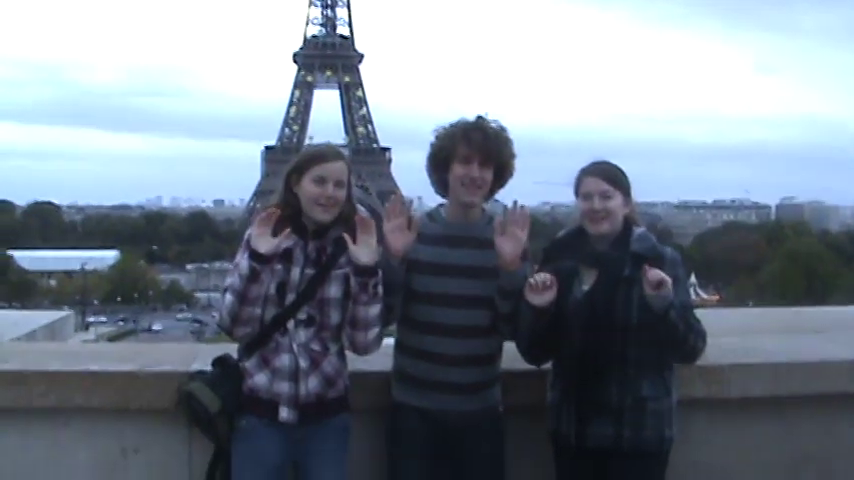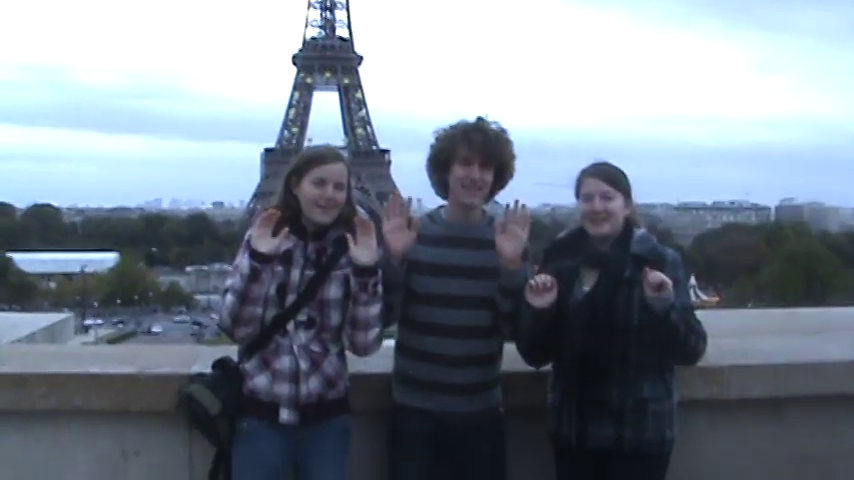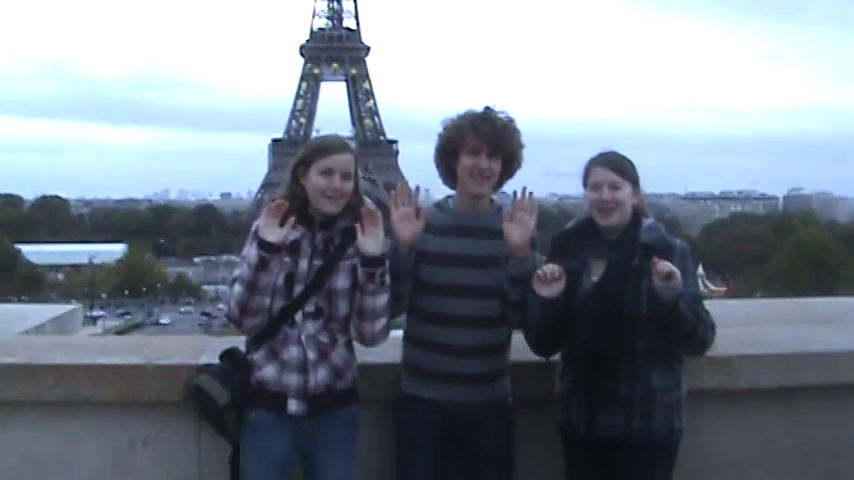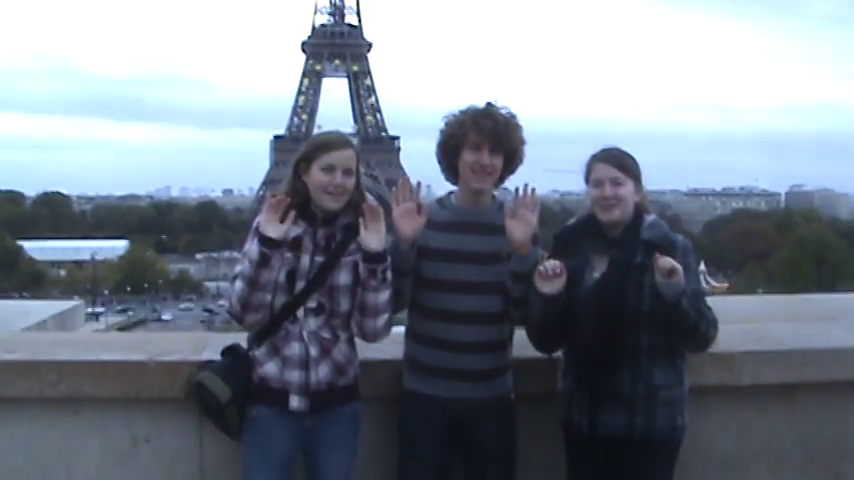
dt=0.1s
person 1, frame 1
left shoulder: (507, 239)
right shoulder: (412, 233)
left elbow: (510, 327)
left wrist: (511, 265)
right wrist: (394, 258)
left hip: (480, 408)
right hip: (414, 405)
person 1, frame 2
left shoulder: (507, 239)
right shoulder: (412, 233)
left elbow: (511, 328)
right elbow: (384, 315)
left wrist: (512, 264)
right wrist: (394, 258)
left hip: (481, 410)
right hip: (415, 407)
person 1, frame 3
left shoulder: (515, 229)
right shoulder: (421, 223)
left elbow: (519, 316)
right elbow: (392, 304)
left wrist: (521, 251)
right wrist: (402, 246)
left hip: (489, 400)
right hip: (424, 397)
person 1, frame 4
left shoulder: (517, 226)
right shoulder: (423, 219)
left elbow: (522, 312)
right elbow: (394, 301)
left wrist: (523, 248)
right wrist: (404, 242)
left hip: (492, 396)
right hip: (425, 393)
person 2, frame 1
left shoulder: (351, 249)
right shoulder: (263, 238)
left elbow: (363, 343)
right elbow: (235, 327)
left wrist: (367, 271)
right wrist: (256, 259)
left hip: (326, 418)
right hip: (261, 414)
person 2, frame 2
left shoulder: (350, 250)
right shoulder: (263, 238)
left elbow: (364, 343)
right elbow: (236, 329)
left wrist: (366, 272)
right wrist: (257, 259)
left hip: (327, 420)
right hip: (262, 416)
person 2, frame 3
left shoulder: (358, 239)
right shoulder: (270, 230)
left elbow: (371, 334)
right elbow: (243, 319)
left wrist: (374, 261)
right wrist: (265, 249)
left hip: (335, 410)
right hip: (270, 407)
person 2, frame 4
left shoulder: (360, 234)
right shoulder: (271, 226)
left elbow: (373, 330)
right elbow: (245, 315)
left wrist: (375, 257)
right wrist: (266, 245)
left hip: (336, 407)
right hip: (272, 403)
person 3, frame 1
left shoulder: (658, 260)
right shoulder: (560, 259)
left elbow: (690, 350)
right elbow: (535, 353)
left wrist: (664, 303)
right wrist: (536, 310)
left hip: (640, 433)
right hip: (573, 429)
person 3, frame 2
left shoulder: (660, 261)
right shoulder: (561, 260)
left elbow: (691, 351)
right elbow: (536, 355)
left wrist: (664, 305)
right wrist: (537, 311)
left hip: (641, 434)
right hip: (574, 431)
person 3, frame 3
left shoulder: (667, 251)
right shoulder: (569, 249)
left elbow: (699, 342)
right elbow: (544, 345)
left wrist: (673, 295)
right wrist: (545, 301)
left hip: (648, 424)
right hip: (582, 421)
person 3, frame 4
left shoulder: (669, 248)
right shoulder: (571, 246)
left elbow: (701, 338)
right elbow: (546, 341)
left wrist: (676, 292)
right wrist: (546, 298)
left hip: (651, 421)
right hip: (584, 418)
